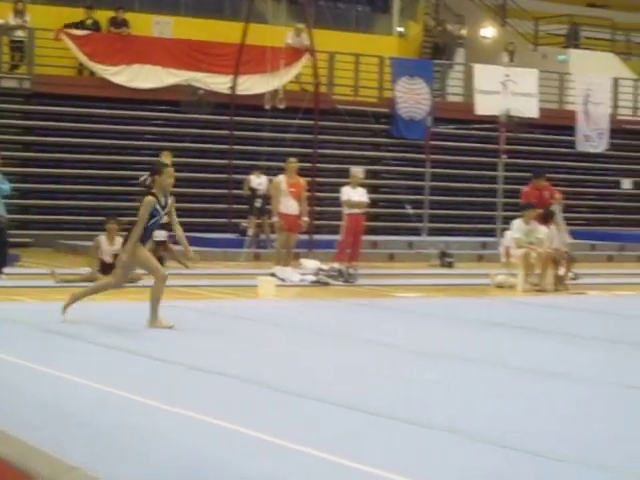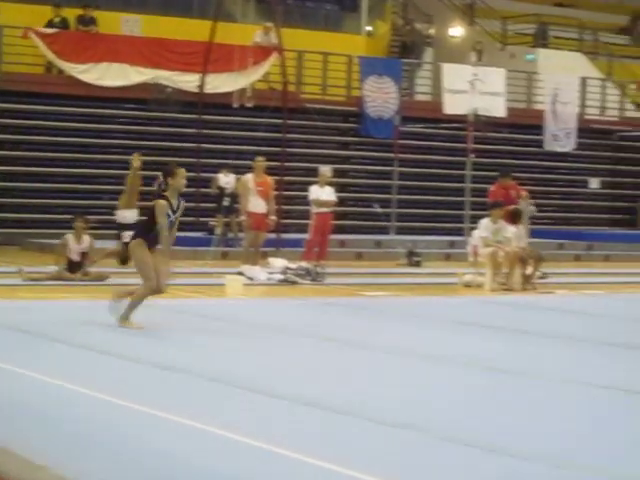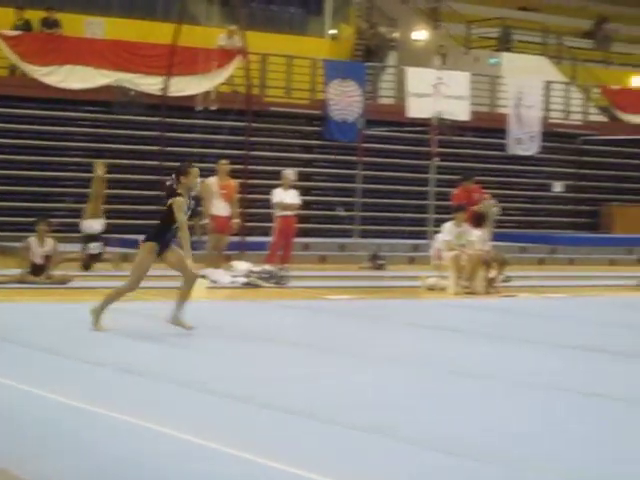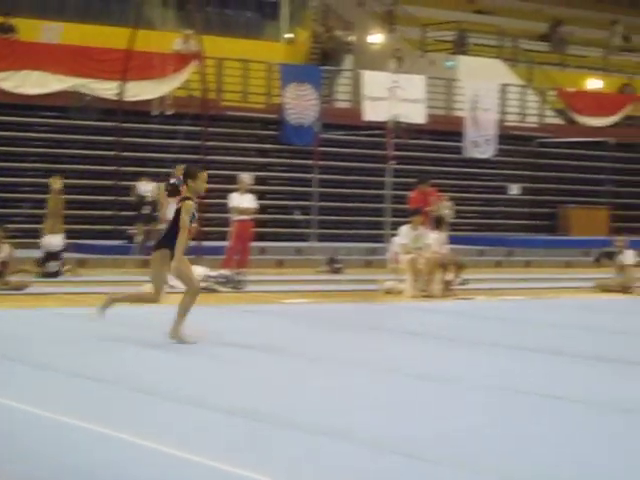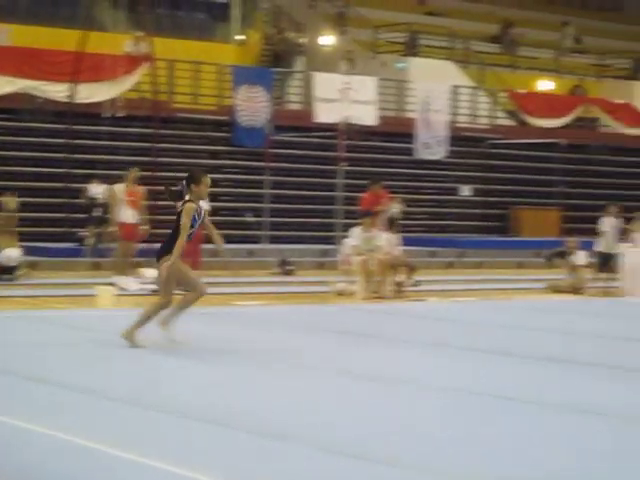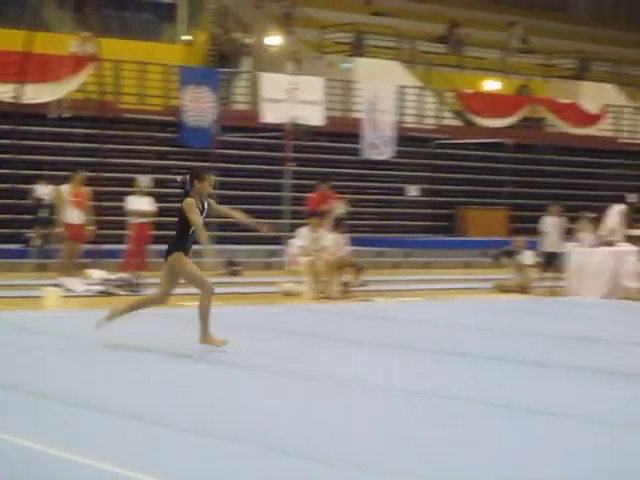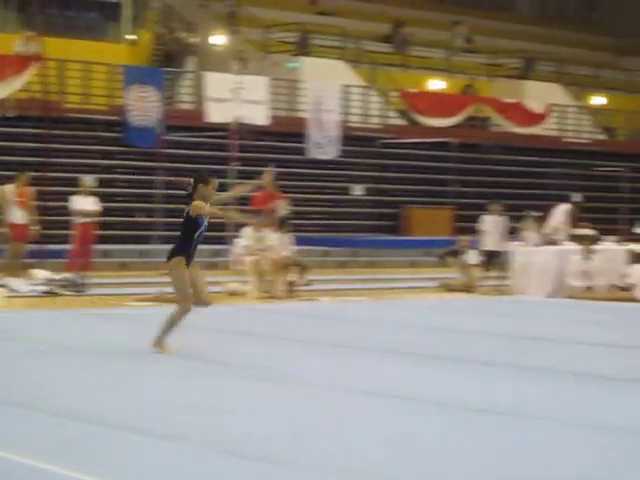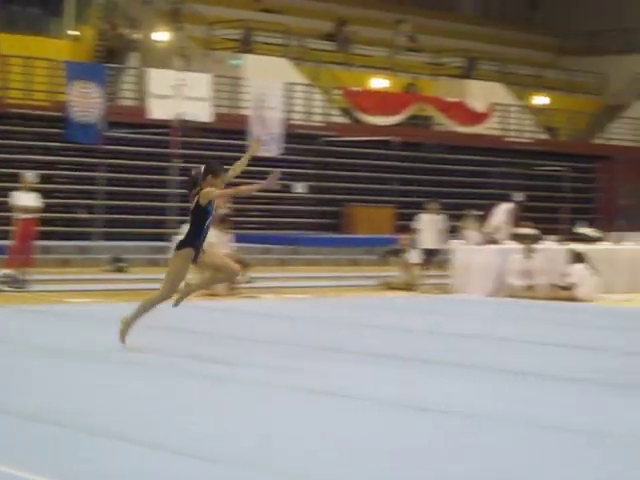
dt=0.1s
person 1, frame 1
left shoulder: (169, 200)
right shoulder: (149, 200)
left elbow: (176, 225)
right elbow: (138, 227)
left wrist: (186, 247)
right wrist: (127, 253)
left hip: (139, 244)
right hip: (133, 244)
left knee: (116, 282)
right knee: (161, 276)
left ankle: (75, 298)
right ankle: (153, 319)
person 1, frame 2
left shoulder: (180, 203)
right shoulder: (162, 203)
left elbow: (172, 229)
right elbow: (164, 232)
left wrist: (166, 251)
right wrist: (164, 257)
left hip: (152, 243)
right hip: (139, 241)
left knee: (160, 286)
right knee: (151, 284)
left ankle: (121, 295)
right ankle: (124, 318)
person 1, frame 3
left shoulder: (188, 198)
right shoulder: (179, 200)
right elbow: (183, 228)
right wrist: (188, 255)
left hip: (166, 245)
right hip: (152, 243)
left knee: (192, 275)
right knee: (132, 285)
left ankle: (176, 316)
right ankle: (98, 311)
person 1, frame 4
left shoulder: (190, 201)
right shoulder: (188, 204)
right elbow: (183, 232)
right wrist: (175, 260)
left hip: (173, 251)
right hip: (163, 250)
left knee: (195, 288)
right knee: (155, 297)
left ankle: (176, 330)
right ankle: (113, 299)
person 1, frame 5
left shoulder: (198, 207)
right shoulder: (189, 206)
left elbow: (209, 226)
right elbow: (183, 235)
right wrist: (171, 261)
left hip: (172, 256)
right hip: (168, 255)
left knee: (165, 300)
right knee: (198, 290)
left ankle: (131, 331)
right ankle: (169, 318)
person 1, frame 6
left shoulder: (205, 202)
right shoulder: (189, 203)
left elbow: (230, 212)
right elbow: (198, 225)
left wrist: (254, 223)
right wrist: (205, 239)
left hip: (181, 254)
right hip: (176, 253)
left knee: (161, 297)
right knee: (207, 288)
left ankle: (118, 311)
right ankle: (205, 335)
person 1, frame 7
left shoulder: (207, 204)
right shoulder: (197, 205)
left elbow: (235, 192)
right elbow: (222, 214)
left hip: (187, 259)
right hip: (179, 258)
left knee: (204, 300)
right knee: (187, 303)
right ankle: (159, 341)
person 1, frame 8
left shoulder: (208, 192)
right shoulder: (206, 193)
left elbow: (234, 171)
right elbow: (235, 191)
left wrist: (251, 152)
right wrist: (263, 185)
left hip: (196, 248)
right hip: (187, 248)
left knee: (233, 271)
right knee: (167, 293)
left ankle: (188, 289)
right ankle: (129, 321)
